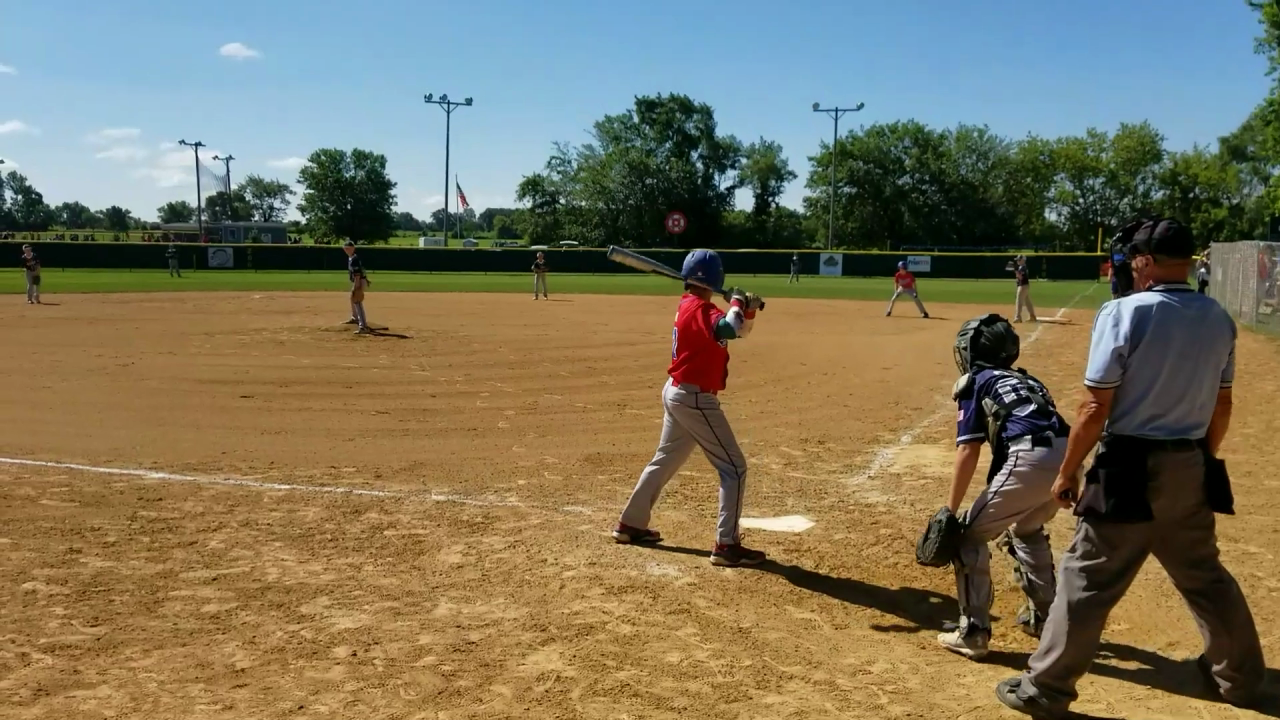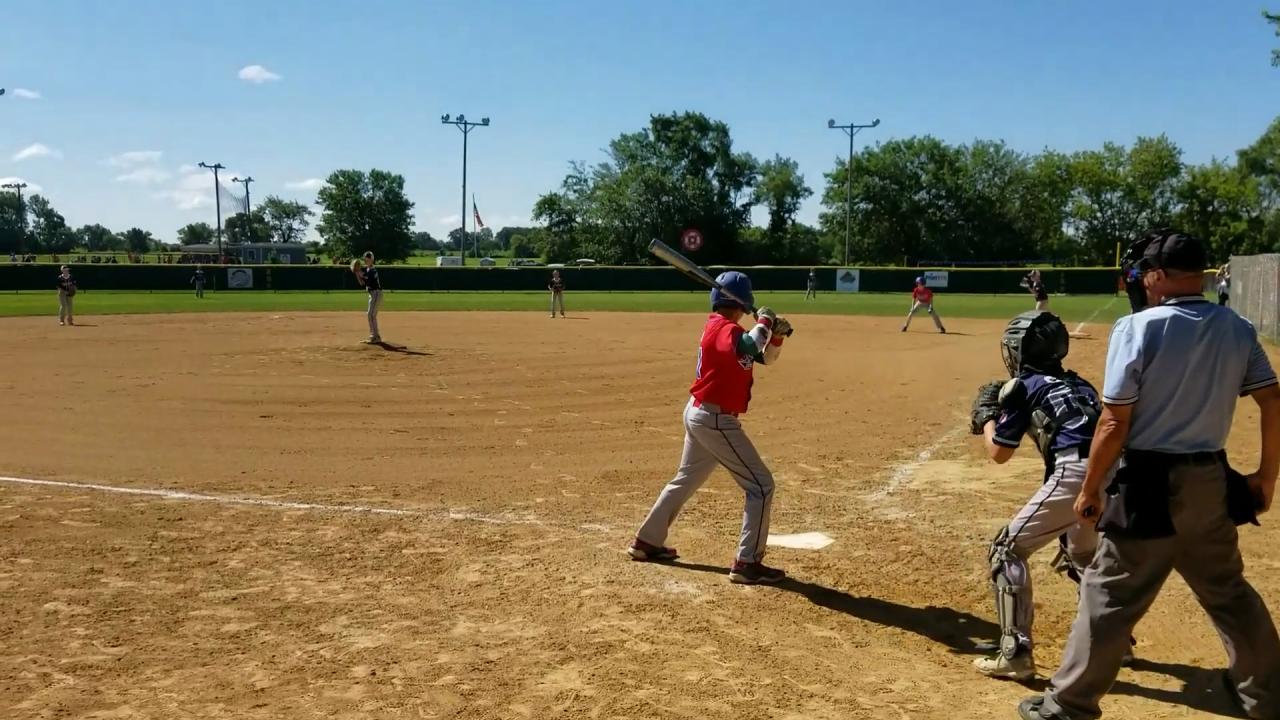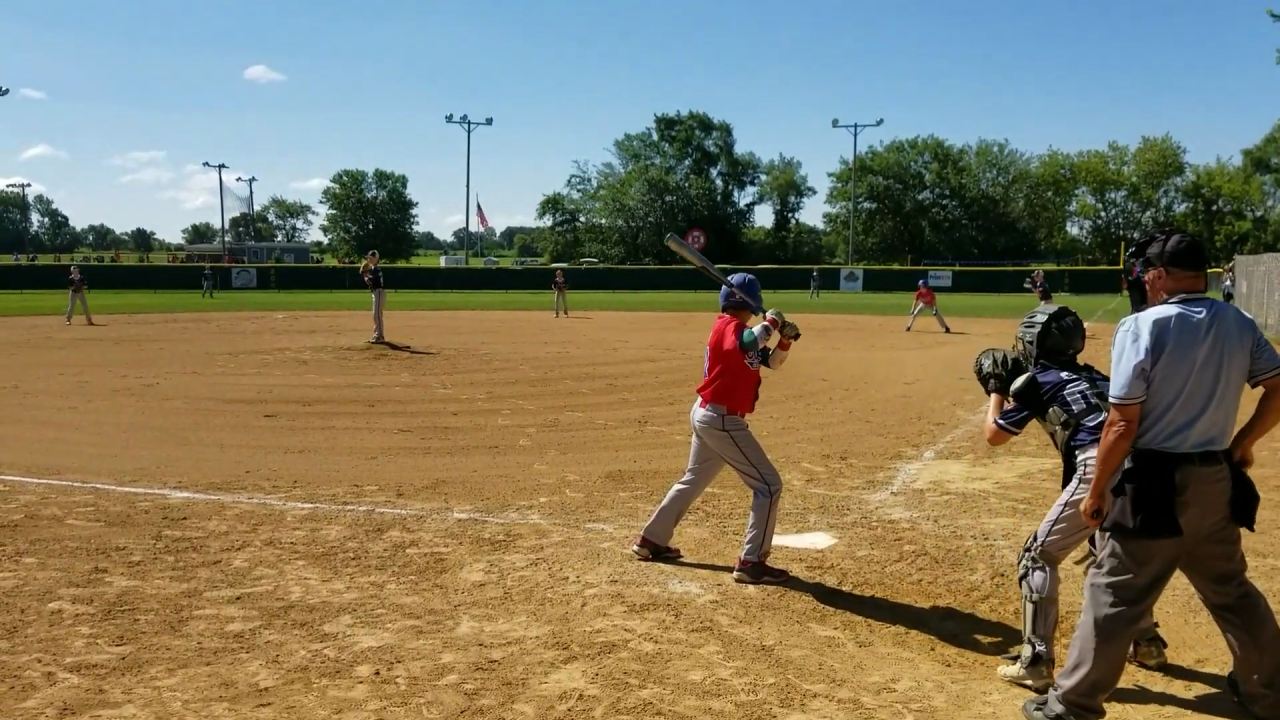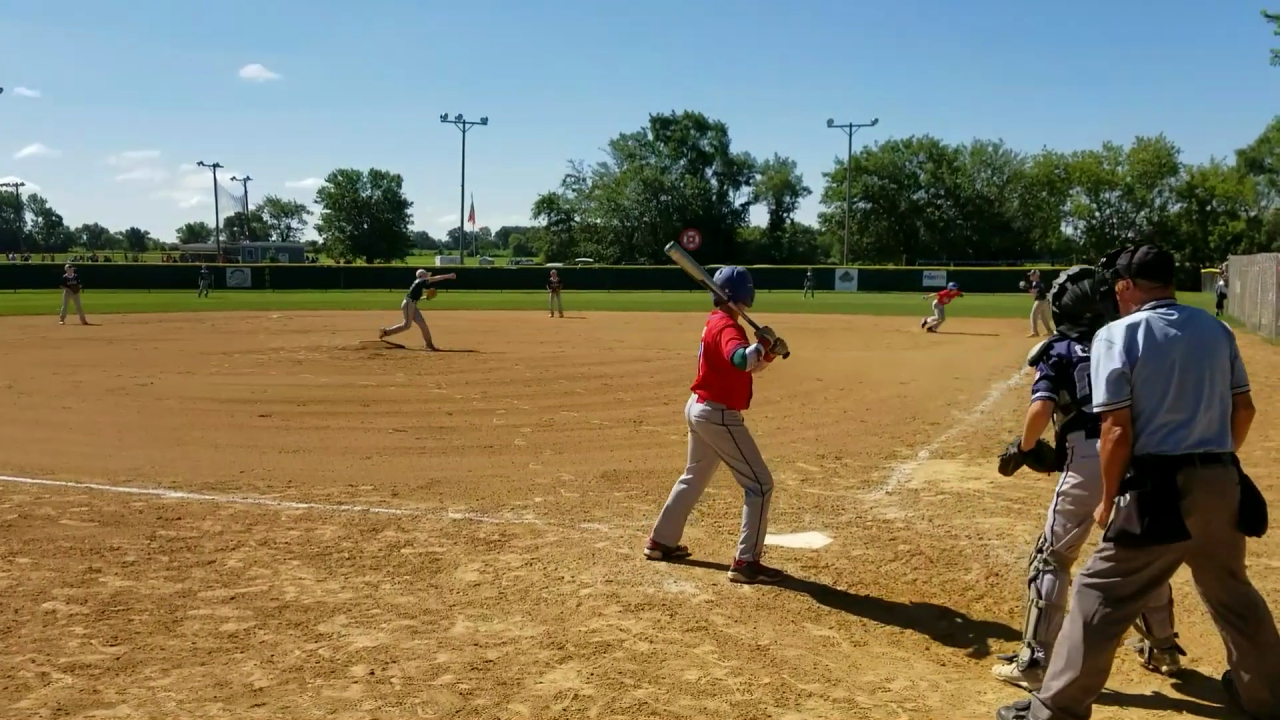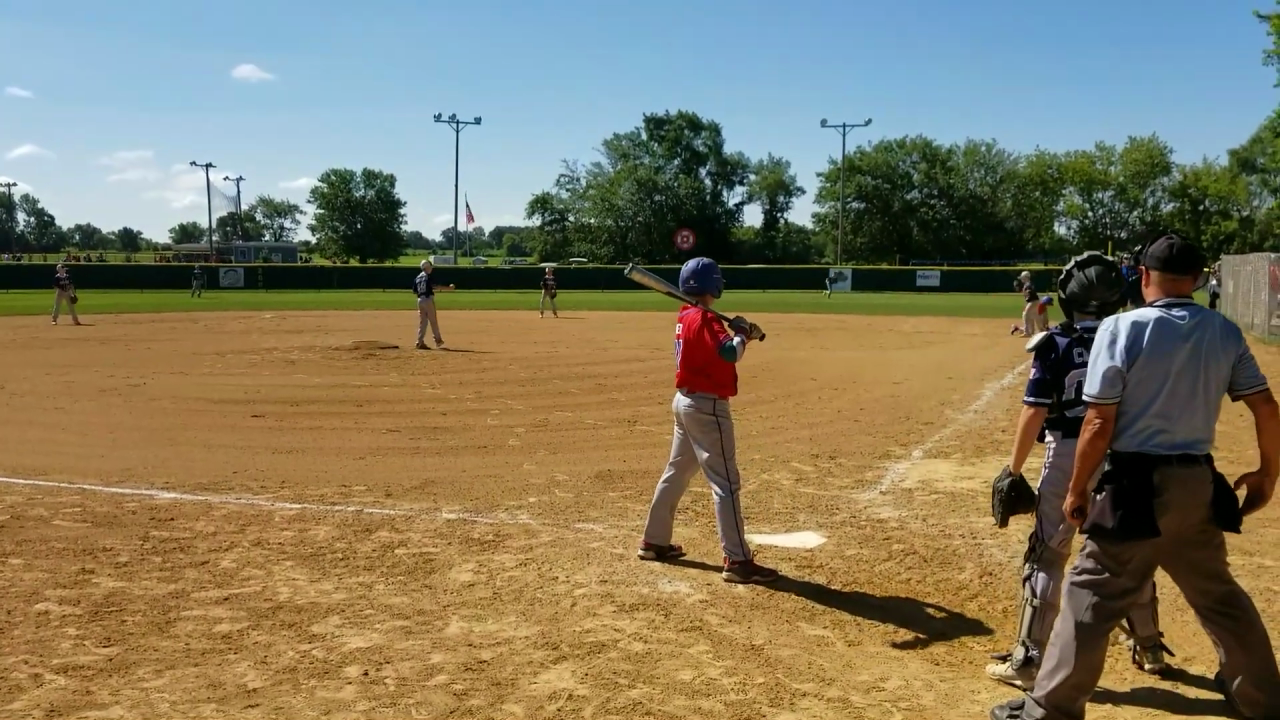
dt=1s
person 1, frame 1
left shoulder: (1123, 312)
right shoulder: (1217, 318)
left elbow: (1096, 407)
right elbow: (1221, 403)
left wrist: (1067, 473)
left hip: (1131, 470)
right hip: (1191, 468)
left knee: (1086, 580)
right knee: (1206, 576)
right ankle: (1240, 676)
person 1, frame 2
left shoulder: (1138, 327)
right shoulder: (1237, 329)
left elbow: (1114, 424)
left wrist: (1089, 489)
left hip: (1150, 485)
right hip: (1212, 482)
left knee: (1108, 596)
right knee: (1229, 592)
person 1, frame 3
left shoulder: (1142, 327)
right shoulder: (1240, 325)
left elbow: (1122, 425)
left wrist: (1096, 490)
left hip: (1155, 484)
right hip: (1217, 481)
left knee: (1112, 595)
right knee: (1231, 590)
person 1, frame 4
left shoulder: (1117, 335)
right shoulder: (1215, 329)
left elbow: (1117, 431)
left wrist: (1108, 499)
left hip: (1160, 488)
right hip: (1222, 483)
left knee: (1100, 596)
right knee: (1233, 594)
person 1, frame 5
left shoulder: (1122, 328)
right shoulder: (1225, 332)
left elbow: (1099, 424)
left wrist: (1076, 489)
left hip: (1136, 486)
right hip: (1199, 483)
left knee: (1090, 598)
right knee: (1220, 594)
person 2, frame 1
left shoulder: (975, 383)
right shoulder: (1028, 381)
left elbow: (969, 451)
left wrist: (950, 510)
left hip: (1031, 459)
right hip: (1067, 457)
left knee: (971, 534)
right knee: (1025, 529)
left ankle: (973, 632)
right ankle: (1044, 615)
person 2, frame 2
left shoulder: (1022, 387)
right shoulder: (1078, 384)
left elbow: (999, 453)
left wrist: (986, 418)
left hip: (1077, 472)
left knee: (1008, 551)
right knee: (1083, 551)
left ankle: (1016, 653)
person 2, frame 3
left shoulder: (1036, 382)
right shoulder: (1094, 377)
left elbow: (994, 436)
left wrist: (997, 389)
left hip: (1100, 469)
left knee: (1039, 556)
left ankle: (1036, 660)
right ankle: (1146, 643)
person 2, frame 4
left shoulder: (1057, 350)
left elbow: (1040, 409)
left wrist: (1024, 447)
left hip: (1090, 458)
left knee: (1052, 558)
left ankle: (1034, 661)
right ankle: (1162, 648)
person 2, frame 5
left shoulder: (1055, 345)
left elbow: (1034, 413)
left wrist: (1013, 469)
left hip: (1068, 457)
left knee: (1045, 556)
left ankle: (1028, 659)
right ankle: (1148, 647)
person 3, frame 1
left shoulder: (692, 306)
right shoulder: (700, 307)
left elbow: (741, 331)
right elbow: (728, 330)
left wrist: (748, 308)
right wrist: (737, 302)
left hip: (677, 393)
right hip: (695, 398)
left knee: (665, 460)
right knee: (733, 467)
left ankle: (630, 524)
right ankle: (726, 545)
person 3, frame 2
left shoulder: (722, 327)
right shoulder: (723, 327)
left elbow: (766, 357)
right elbow: (750, 346)
left wrist: (776, 335)
right wrist: (763, 320)
left hip: (699, 413)
right hip: (715, 419)
left knee: (686, 480)
right knee: (761, 486)
left ankle: (647, 541)
right ankle: (747, 563)
person 3, frame 3
left shoulder: (733, 329)
right shoulder: (729, 326)
left elbow: (772, 361)
right elbow: (751, 341)
left wrist: (785, 339)
right wrist: (771, 321)
left hip: (706, 414)
right hip: (721, 419)
left knee: (692, 481)
right knee: (768, 486)
left ankle: (651, 540)
right ankle: (751, 562)
person 3, frame 4
left shoulder: (716, 322)
right shoulder: (728, 326)
left elbow: (750, 366)
right elbow: (741, 361)
left wrist: (769, 352)
right wrist: (763, 341)
left hip: (699, 408)
right hip: (719, 415)
left knee: (694, 478)
right knee: (760, 484)
left ankle: (661, 541)
right ankle: (746, 562)
person 3, frame 5
left shoulder: (686, 317)
right shoulder: (705, 319)
left elbow: (715, 350)
right elbow: (729, 353)
left wrist: (743, 336)
right wrist: (741, 333)
left hip: (684, 401)
right hip: (707, 406)
left knee: (677, 472)
right knee: (726, 482)
left ankle: (654, 541)
right ankle: (737, 561)
